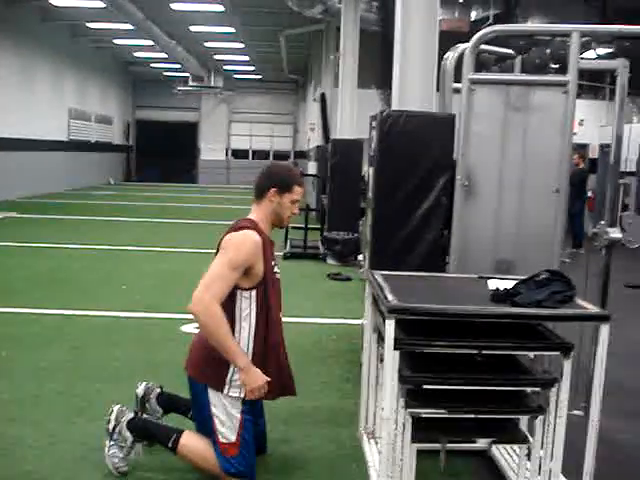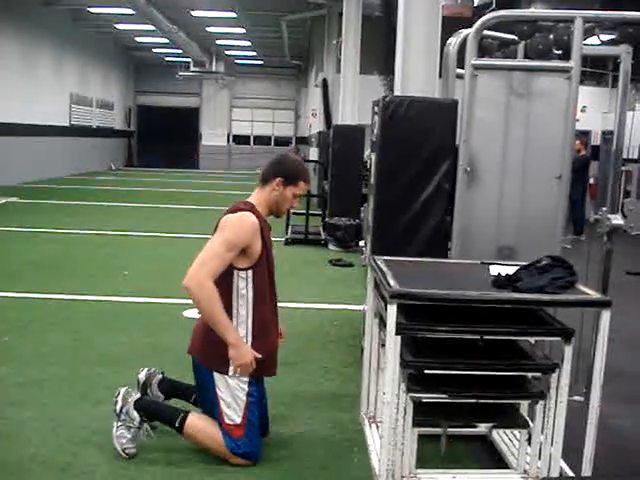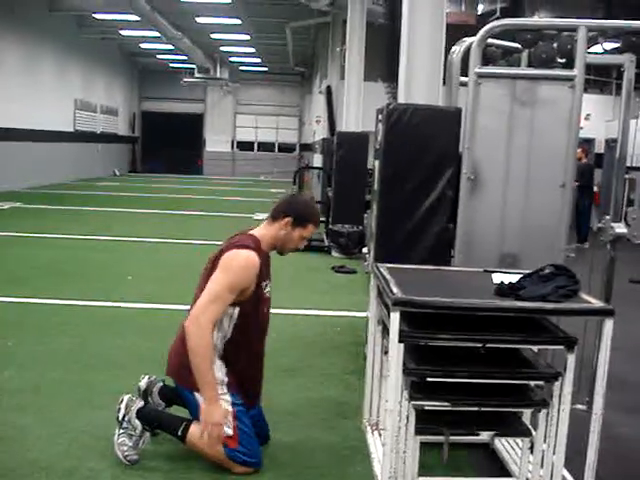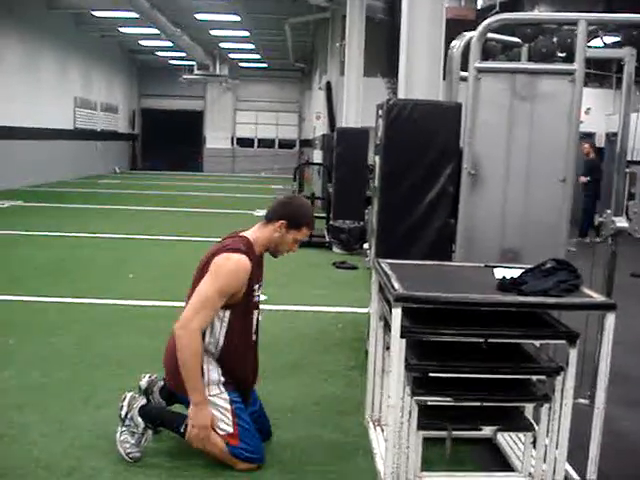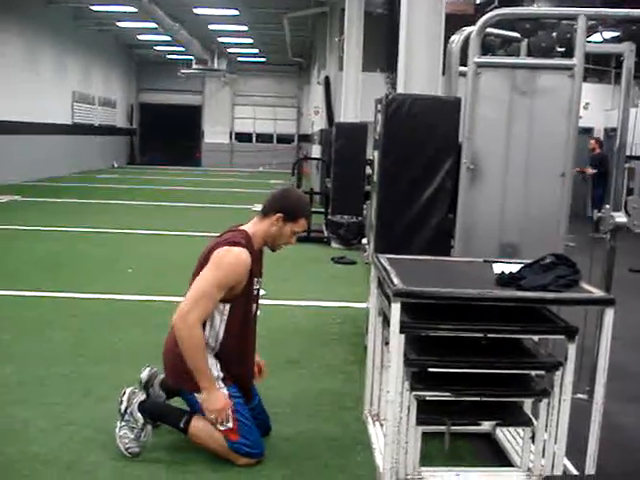
dt=0.4s
person 1, frame 1
left shoulder: (260, 239)
right shoulder: (246, 239)
right elbow: (202, 306)
right wrist: (246, 367)
left hip: (234, 367)
right hip: (223, 371)
left knee: (255, 446)
left ankle: (160, 401)
right ankle: (134, 426)
person 1, frame 2
left shoulder: (256, 221)
right shoulder: (244, 221)
right elbow: (196, 281)
left wrist: (268, 322)
right wrist: (235, 343)
left hip: (234, 346)
right hip: (225, 351)
left knee: (257, 426)
right knee: (243, 452)
left ankle: (161, 386)
right ankle: (142, 406)
person 1, frame 3
left shoulder: (257, 250)
right shoulder: (245, 258)
right elbow: (197, 324)
right wrist: (210, 401)
left hip: (227, 361)
right hip: (204, 366)
left knee: (259, 435)
right knee: (245, 460)
left ankle: (162, 394)
right ankle: (145, 416)
person 1, frame 4
left shoulder: (250, 251)
right shoulder: (236, 261)
right elbow: (186, 329)
left wrist: (246, 368)
right wrist: (200, 404)
left hip: (221, 362)
right hip: (200, 367)
left knee: (262, 432)
right knee: (249, 457)
left ankle: (163, 393)
right ankle: (147, 413)
person 1, frame 5
left shoulder: (248, 246)
right shoulder: (236, 256)
right elbow: (184, 320)
left wrist: (249, 356)
right wrist: (209, 390)
left hip: (222, 357)
right hip: (202, 362)
left knee: (261, 427)
right knee: (249, 452)
left ankle: (164, 386)
right ankle: (145, 408)
